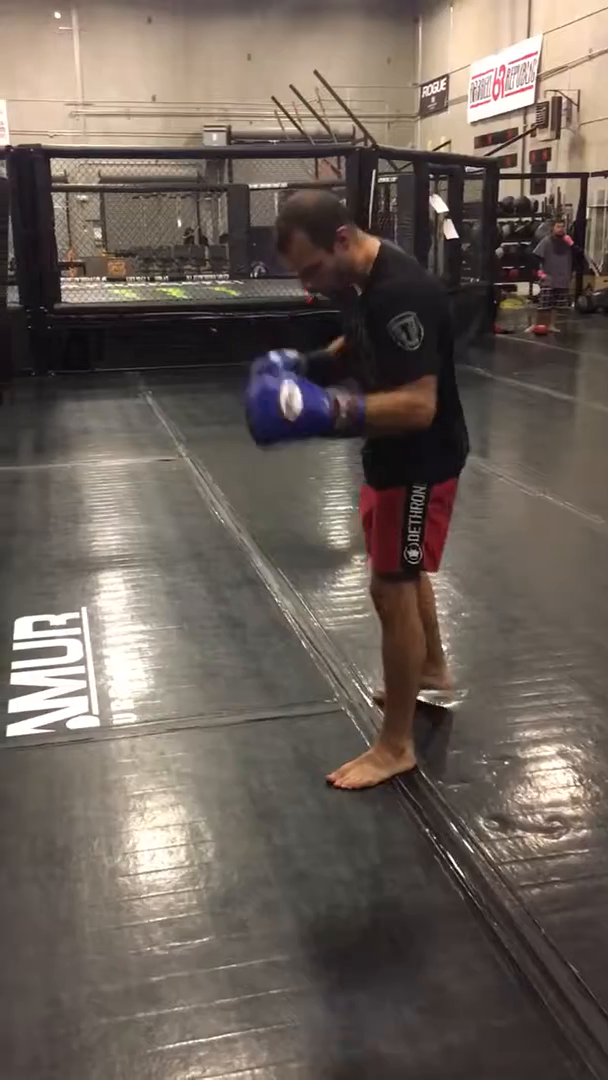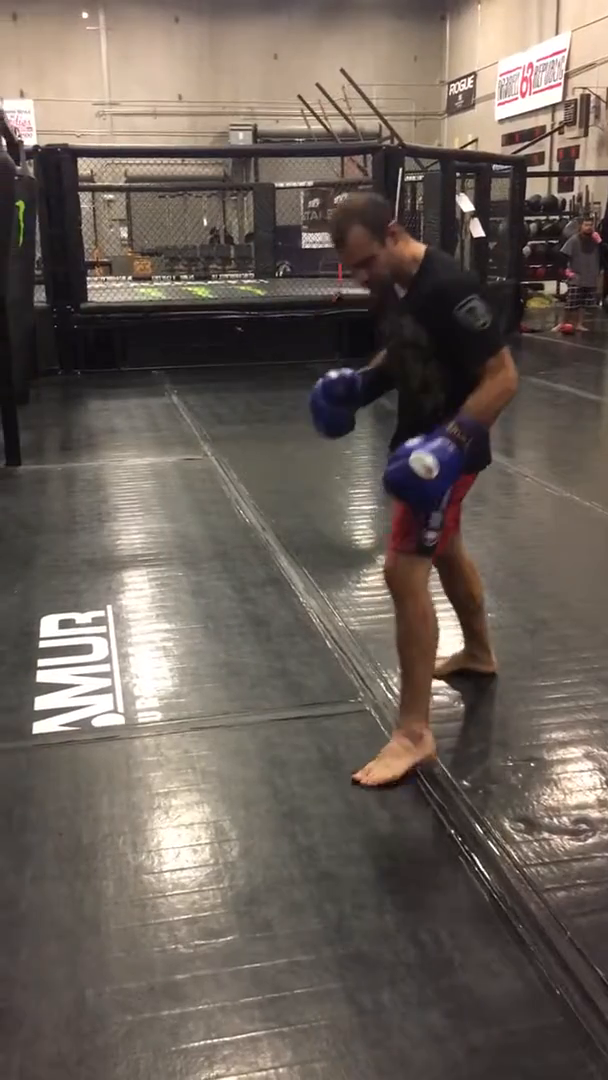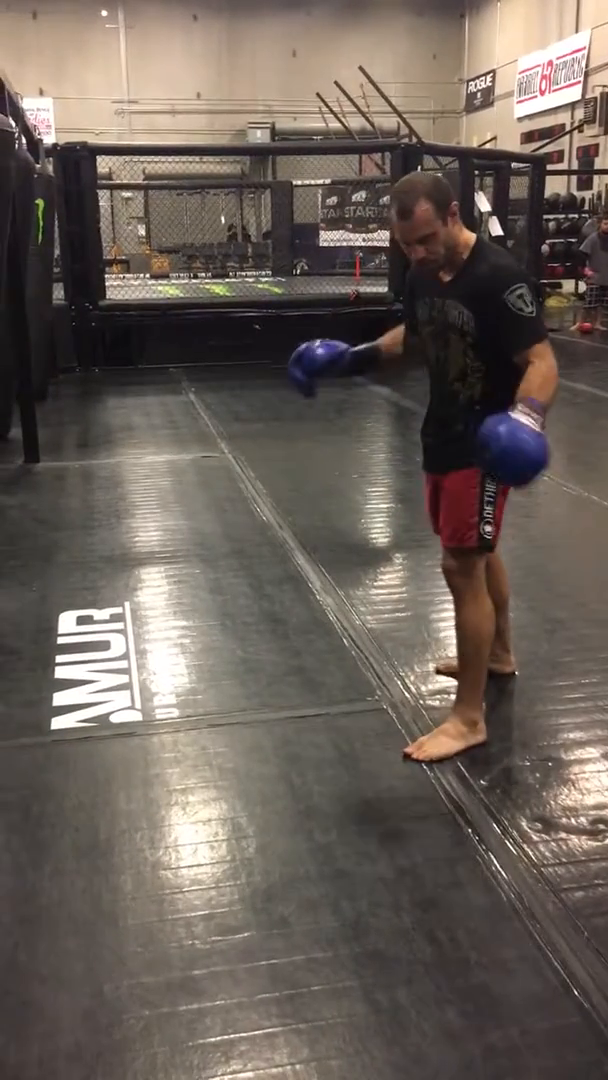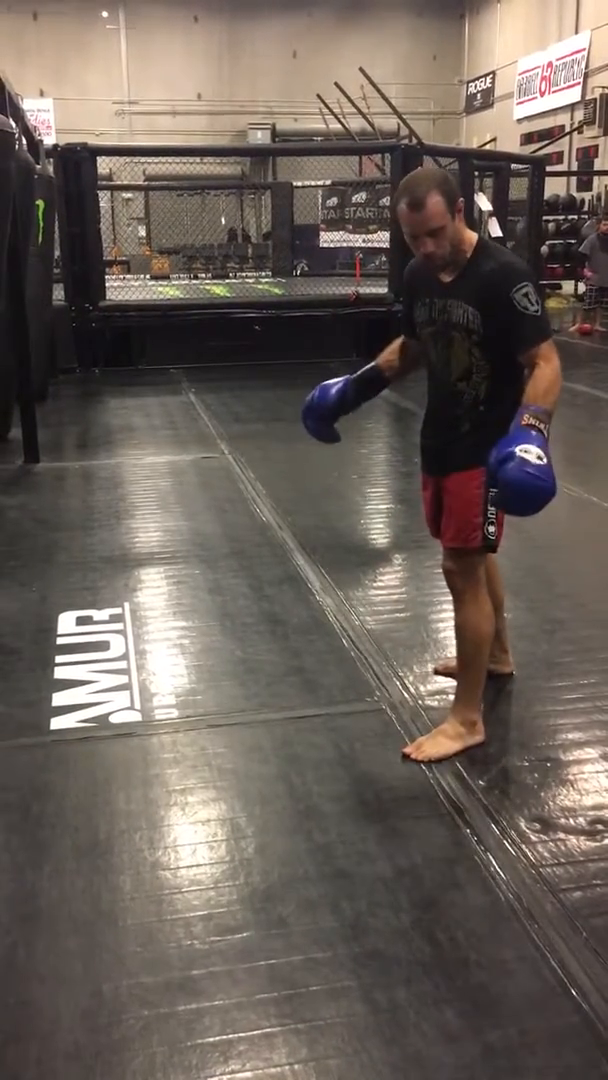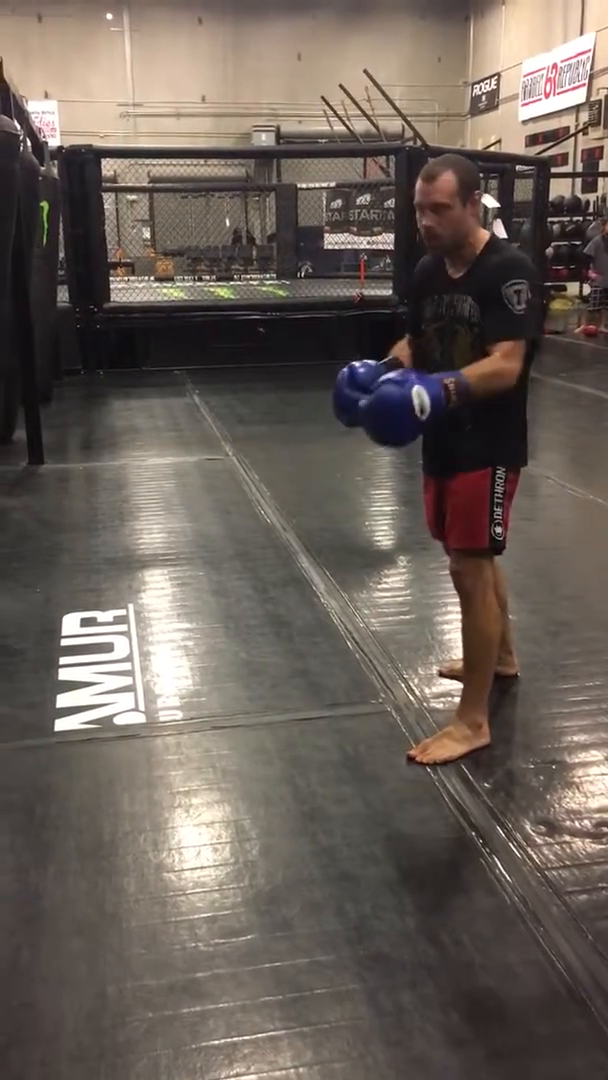
dt=0.5s
person 1, frame 1
left shoulder: (403, 293)
right shoulder: (356, 279)
left elbow: (418, 405)
left wrist: (323, 412)
right wrist: (310, 365)
left hip: (421, 460)
right hip: (390, 451)
left knee: (391, 589)
right knee: (402, 570)
left ankle: (397, 744)
right ankle: (432, 666)
person 1, frame 2
left shoulder: (451, 287)
right shoulder: (390, 286)
left elbow: (503, 377)
left wrist: (449, 442)
right wrist: (358, 385)
left hip: (446, 452)
right hip: (418, 439)
left knee: (404, 570)
right knee: (444, 549)
left ankle: (413, 731)
right ankle: (479, 651)
person 1, frame 3
left shoulder: (500, 277)
right shoulder: (422, 273)
left elbow: (542, 361)
left wrist: (526, 415)
right wrist: (352, 356)
left hip: (482, 444)
right hip: (442, 436)
left knee: (463, 567)
right knee: (477, 551)
left ankle: (468, 718)
right ankle: (499, 652)
person 1, frame 4
left shoulder: (503, 275)
right shoulder: (418, 275)
left elbow: (545, 364)
left wrist: (529, 430)
right wrist: (357, 385)
left hip: (486, 446)
right hip: (440, 438)
left knee: (461, 567)
right knee: (472, 552)
left ankle: (467, 718)
right ankle: (496, 653)
person 1, frame 5
left shoulder: (508, 270)
right shoulder: (427, 271)
left elbow: (505, 367)
left wrist: (434, 390)
right wrist: (382, 372)
left hip: (488, 448)
right hip: (441, 441)
left knee: (470, 570)
right knee: (472, 556)
left ankle: (473, 720)
right ankle: (502, 656)
